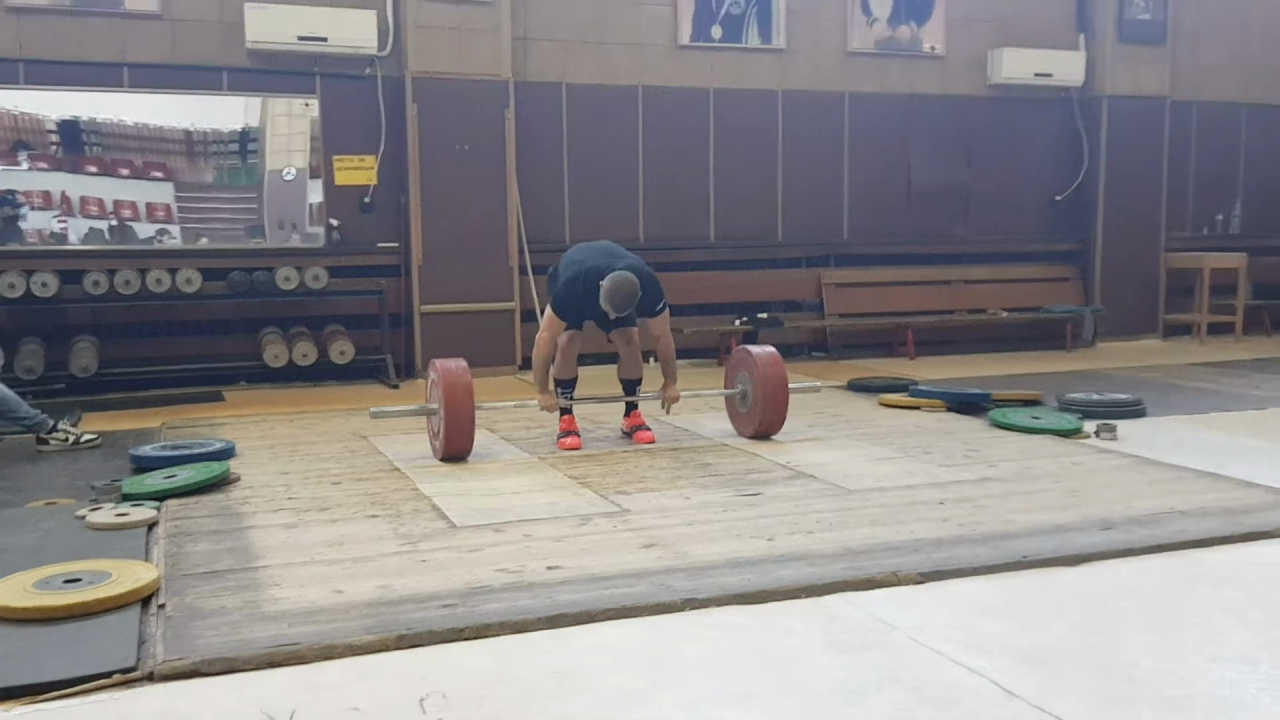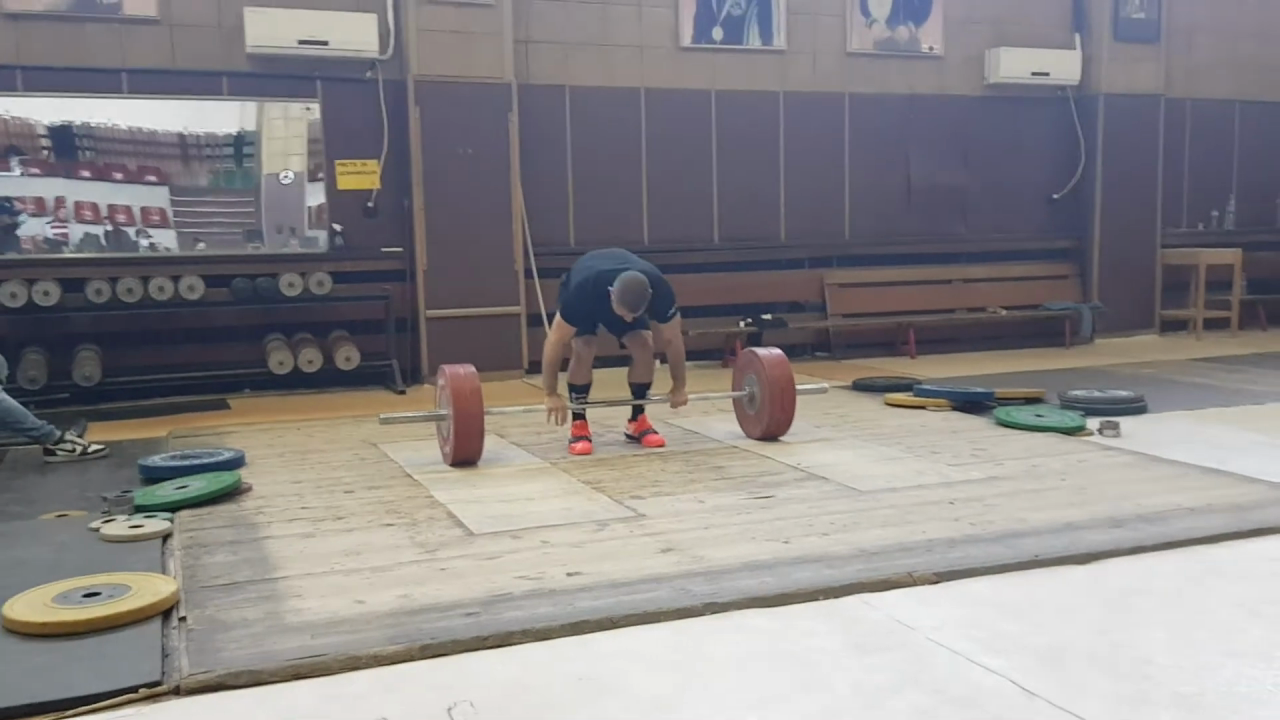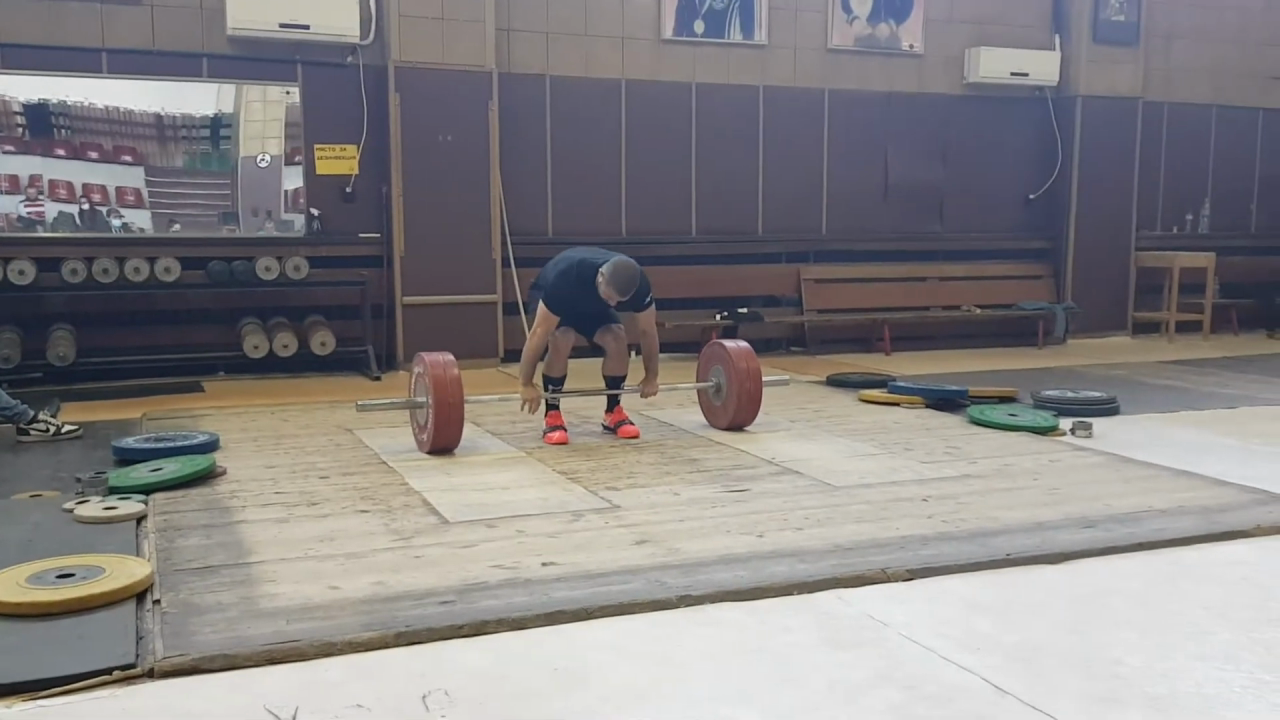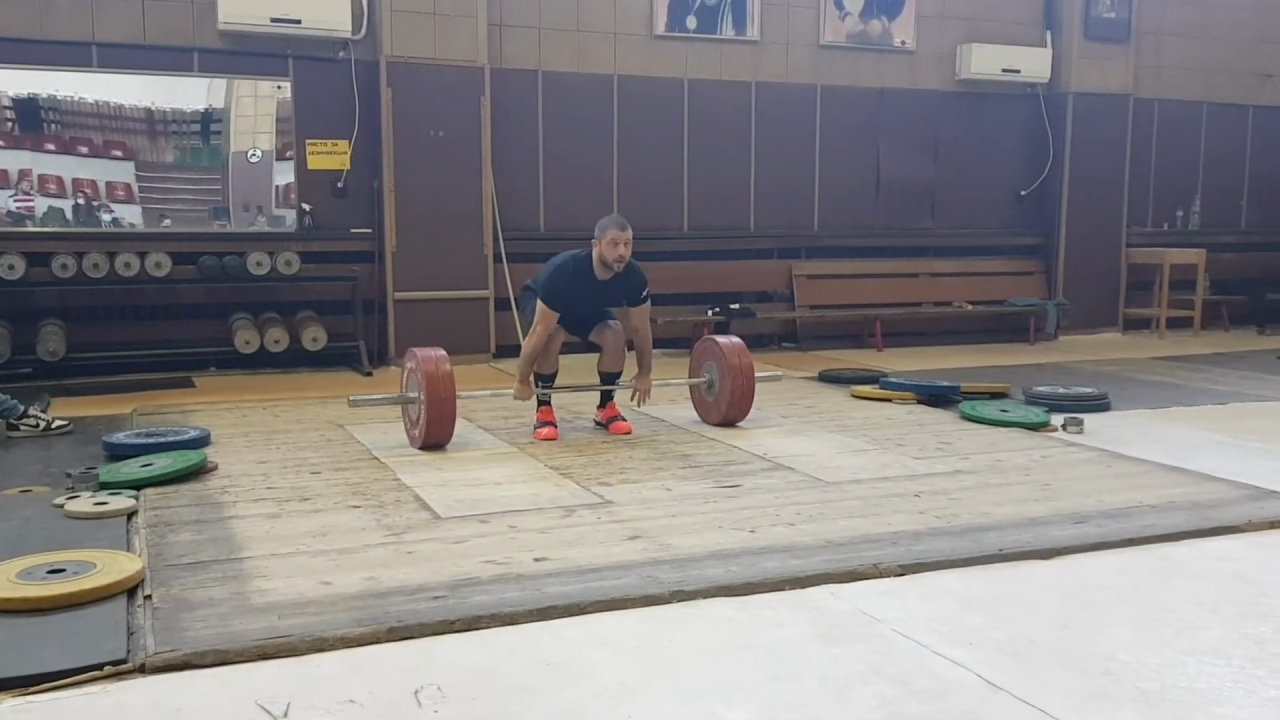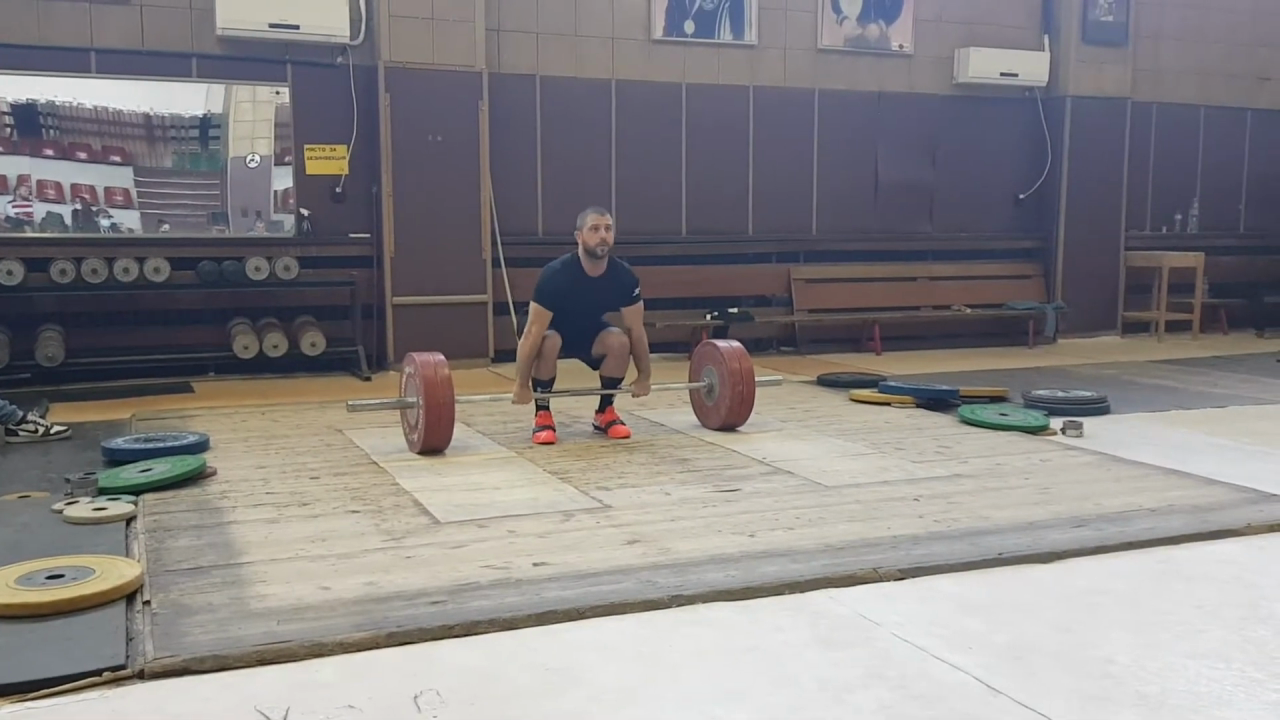
dt=1s
person 1, frame 1
left shoulder: (648, 286)
right shoulder: (571, 286)
left elbow: (661, 335)
right elbow: (545, 337)
left wrist: (670, 383)
right wrist: (542, 391)
left hip: (617, 292)
left knee: (630, 343)
right knee: (567, 344)
left ankle: (632, 416)
right ankle: (566, 421)
person 1, frame 2
left shoulder: (659, 290)
right shoulder: (582, 291)
left elbow: (672, 340)
right elbow: (555, 340)
left wrist: (679, 387)
right wrist: (551, 394)
left hip: (622, 299)
right hip: (584, 298)
left knee: (644, 347)
right knee: (583, 350)
left ankle: (637, 421)
right ankle: (579, 426)
person 1, frame 3
left shoulder: (638, 284)
right shoulder: (566, 278)
left elbow: (647, 331)
right elbow: (539, 332)
left wrist: (651, 377)
right wrist: (526, 384)
left hip: (593, 306)
right hip: (547, 296)
left knee: (617, 339)
right knee: (561, 340)
left ankle: (614, 412)
right ankle: (552, 416)
person 1, frame 4
left shoulder: (634, 277)
right shoulder: (564, 271)
left elbow: (640, 328)
right elbow: (539, 332)
left wrist: (644, 373)
right wrist: (522, 380)
left hip: (589, 308)
right hip: (538, 300)
left knee: (615, 336)
right knee: (552, 336)
left ankle: (606, 408)
right ankle: (544, 412)
person 1, frame 5
left shoulder: (624, 276)
right shoulder: (556, 274)
left elbow: (635, 329)
right elbow: (533, 331)
left wrist: (644, 377)
right wrist: (521, 385)
left hip: (588, 330)
right hip: (552, 330)
left knee: (620, 342)
right knee: (549, 342)
left ankle: (605, 413)
right ankle: (542, 416)
